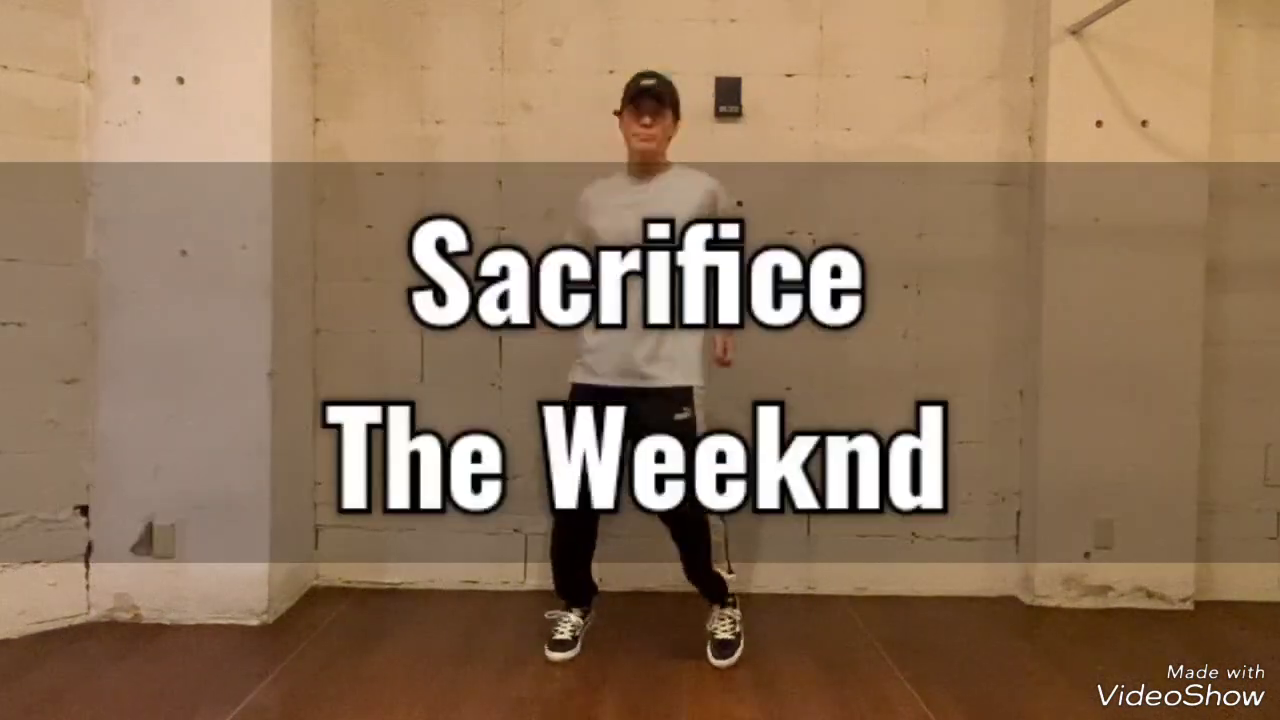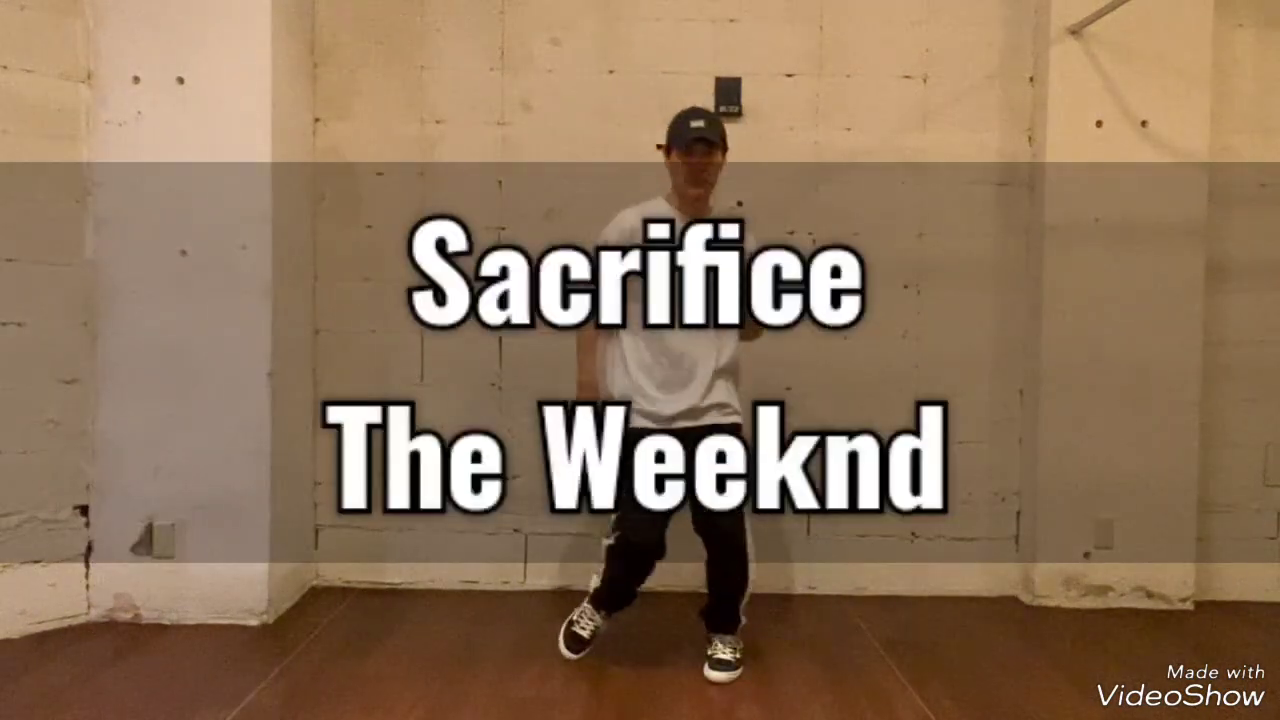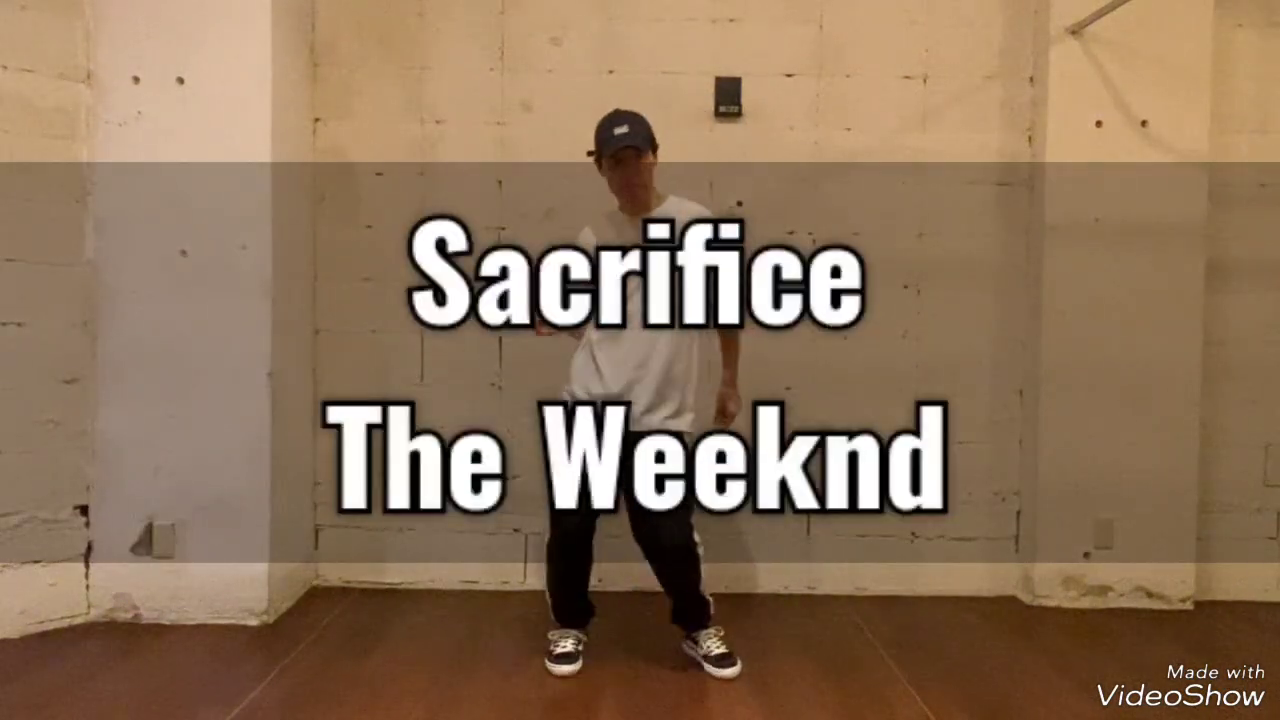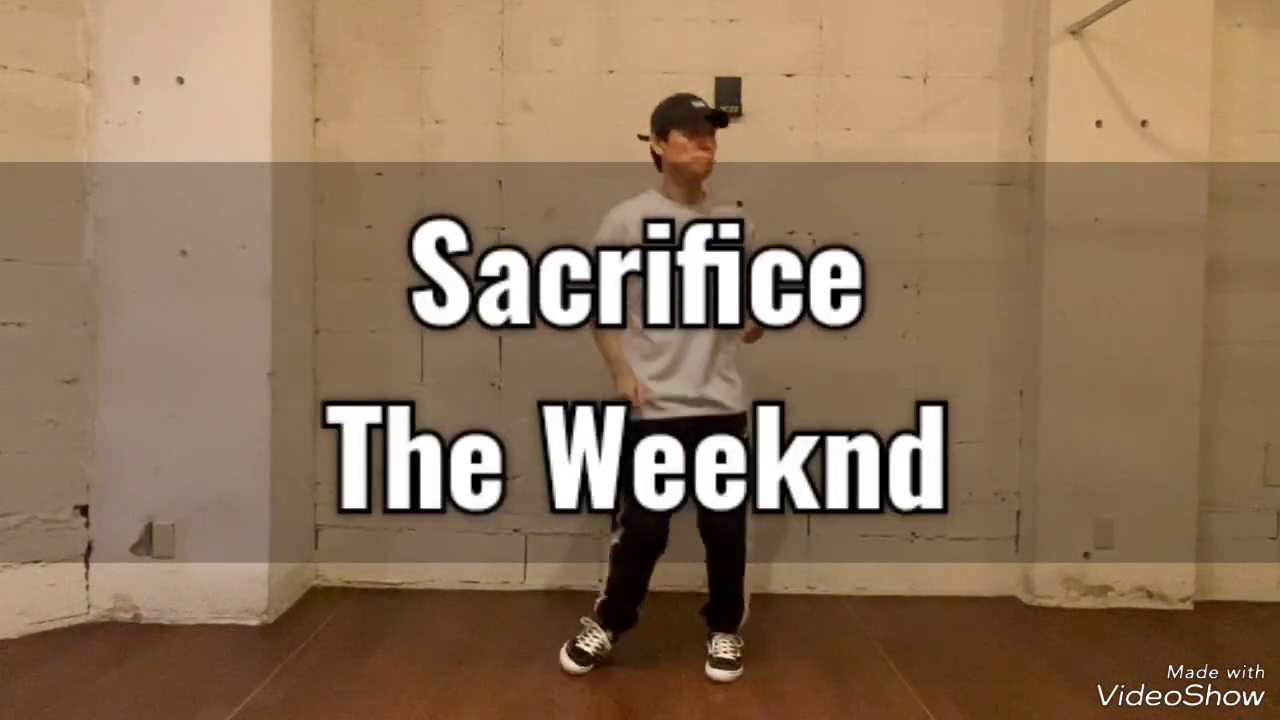
dt=0.4s
person 1, frame 1
left shoulder: (702, 191)
right shoulder: (594, 198)
left wrist: (725, 330)
left hip: (665, 380)
right hip: (595, 378)
left knee: (680, 500)
right knee: (575, 500)
left ankle: (722, 605)
right ankle: (575, 606)
person 1, frame 2
left shoulder: (736, 239)
right shoulder: (630, 227)
left elbow: (751, 328)
left wrist: (746, 315)
right wrist: (589, 372)
left hip: (714, 415)
right hip: (642, 414)
left knee: (726, 535)
right knee: (638, 540)
left ankle: (723, 632)
right ankle: (598, 606)
person 1, frame 3
left shoulder: (699, 223)
right shoulder: (593, 234)
left wrist: (729, 384)
right wrist: (548, 316)
left hip: (662, 414)
right hip: (591, 406)
left knee: (668, 534)
right knee: (570, 525)
left ankle: (698, 628)
right ankle: (569, 626)
person 1, frame 4
left shoulder: (728, 220)
right shoulder: (628, 218)
left wrist: (748, 321)
right wrist: (623, 373)
left hip: (720, 404)
right hip: (654, 407)
left knee: (726, 530)
right knee: (643, 531)
left ankle: (724, 631)
right ankle: (604, 625)
